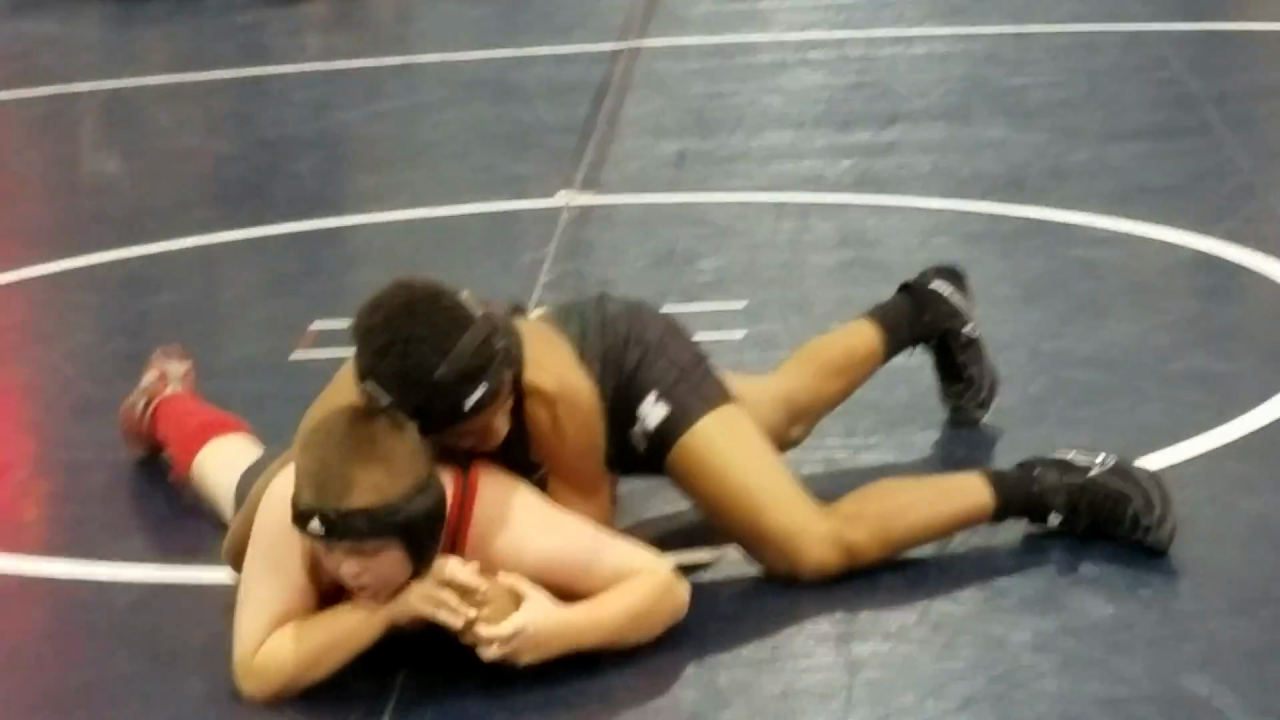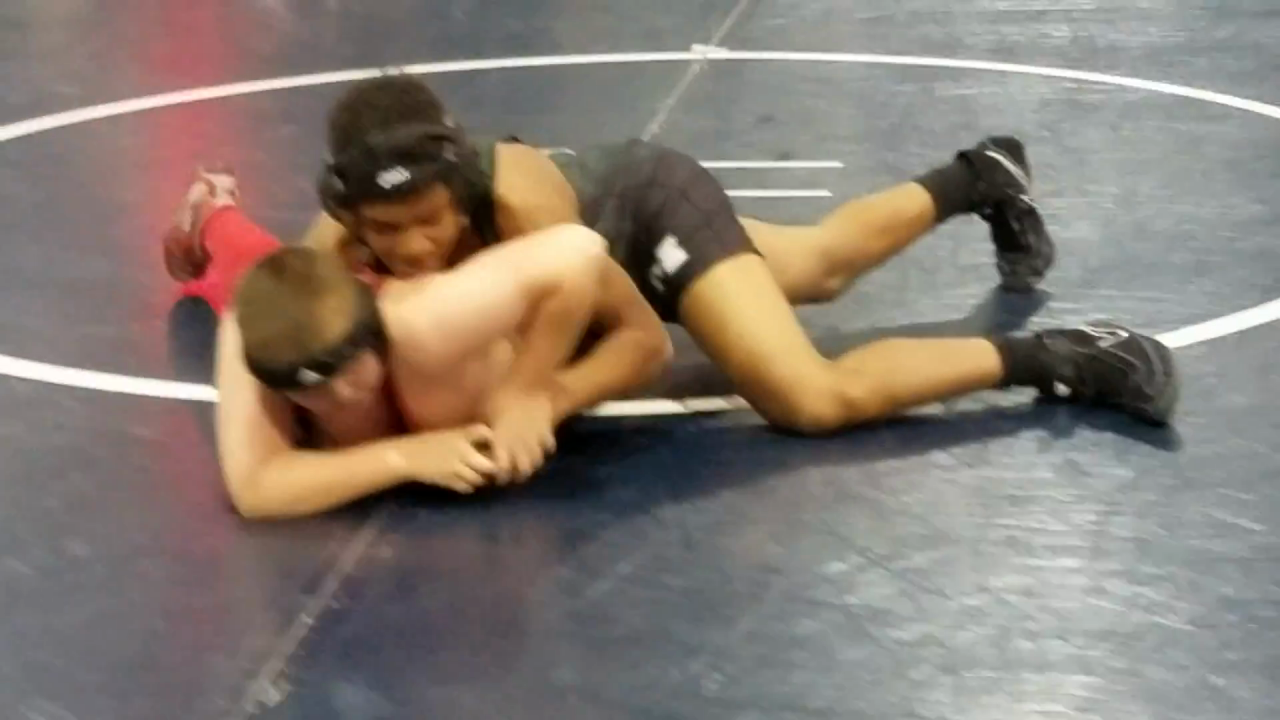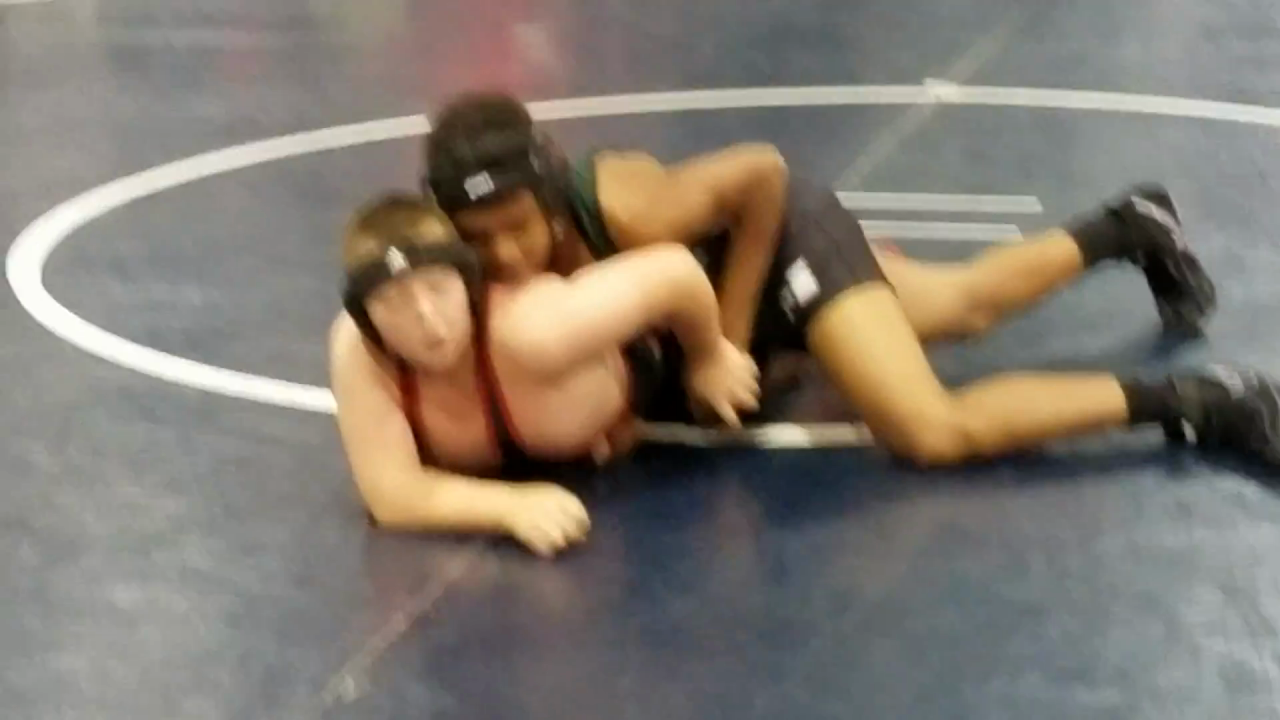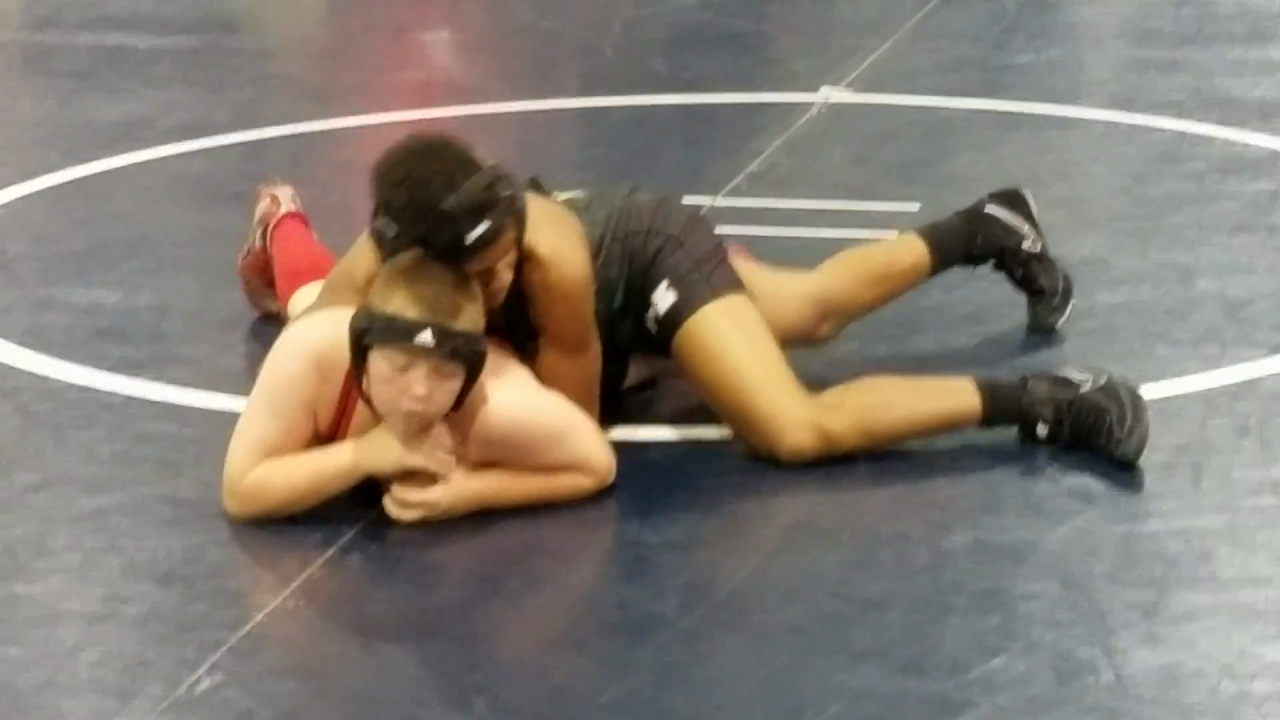
dt=1s
person 1, frame 1
left shoulder: (545, 382)
right shoulder: (354, 412)
left elbow: (586, 515)
left hip: (629, 358)
left knee: (814, 548)
right knee: (785, 410)
left ankle: (1039, 489)
right ankle: (924, 309)
person 1, frame 2
left shoulder: (520, 203)
right shoulder: (343, 239)
left hip: (653, 206)
right hip: (604, 224)
left knee: (819, 400)
right knee: (828, 263)
left ankle: (1054, 359)
right ankle: (978, 179)
person 1, frame 3
left shoulder: (625, 212)
right shoulder: (490, 235)
left elbow: (764, 171)
left wrist: (729, 337)
left hip: (788, 238)
right hip: (739, 259)
left knee: (936, 433)
right knee: (974, 301)
left ankle: (1180, 401)
right ankle: (1126, 228)
person 1, frame 4
left shoulder: (549, 253)
right shoulder: (373, 270)
left elbow: (574, 407)
left hip: (652, 250)
right hip: (624, 266)
left knee: (797, 431)
right knee: (819, 303)
left ankle: (1039, 401)
right ankle: (981, 231)
person 2, frame 1
left shoulder: (494, 524)
right shoulder: (294, 510)
left elbow: (666, 587)
right elbow: (256, 673)
left wrist: (564, 628)
right wrist: (390, 607)
right hip: (319, 492)
right knee: (241, 465)
right ankle: (165, 399)
person 2, frame 2
left shoulder: (424, 328)
right shoulder: (258, 343)
left elbow: (578, 251)
right elbow: (254, 491)
left wrist: (526, 391)
right wrist: (406, 457)
right ankle: (214, 215)
person 2, frame 3
left shoulder: (530, 331)
right shoulder: (357, 350)
left elbow: (676, 272)
right elbow: (390, 496)
left wrist: (709, 359)
right wrist: (513, 507)
person 2, frame 4
left shoulder: (494, 406)
right shoulder: (318, 353)
left elbow: (598, 468)
right elbow: (239, 493)
left wrist: (475, 491)
right wrist: (365, 461)
